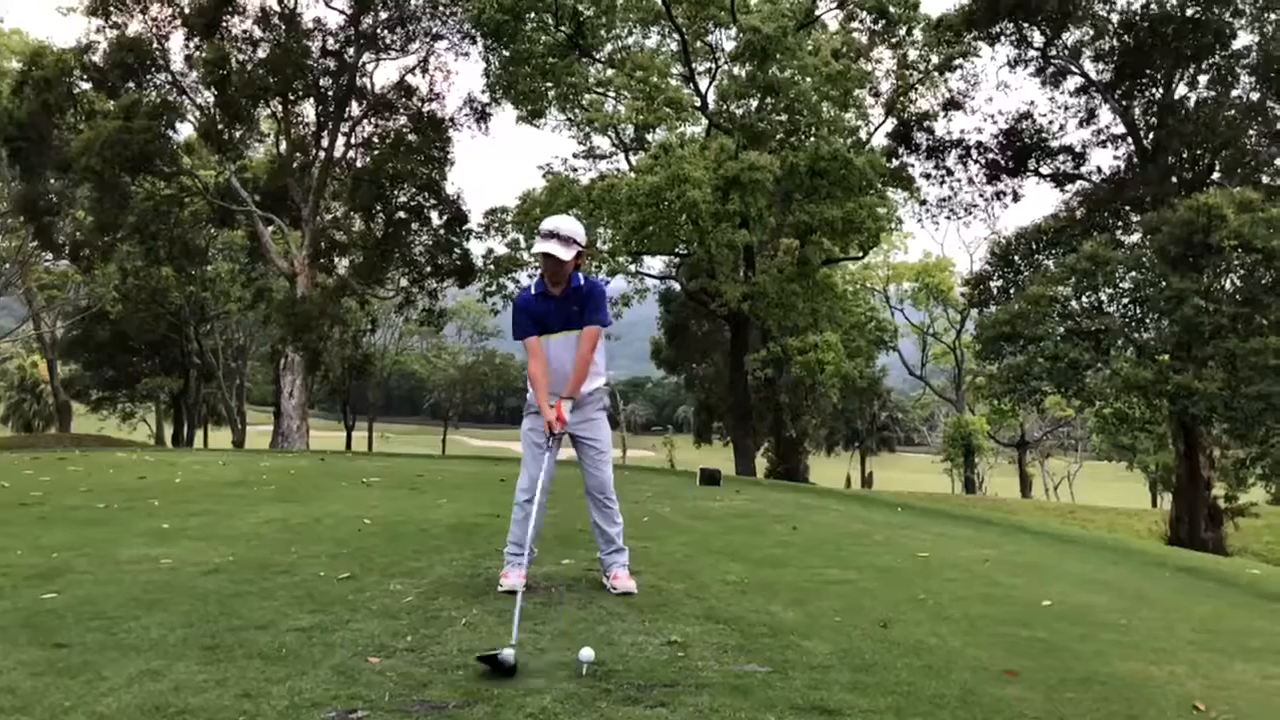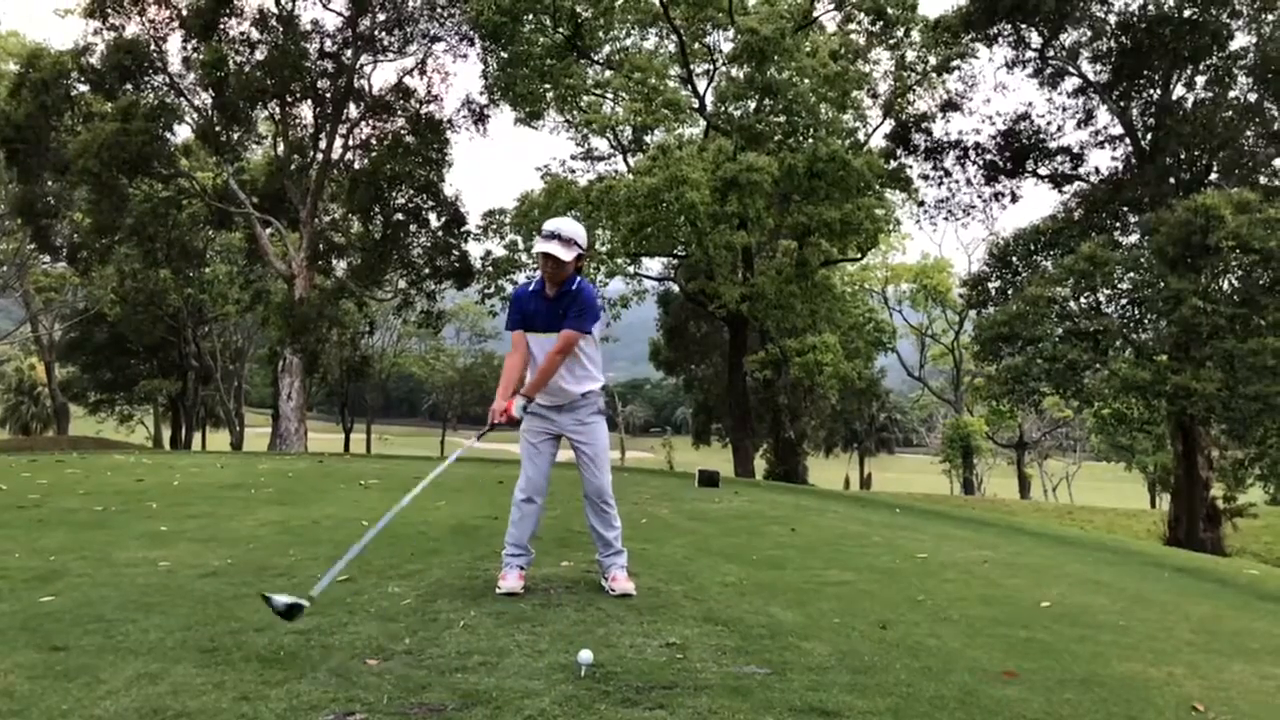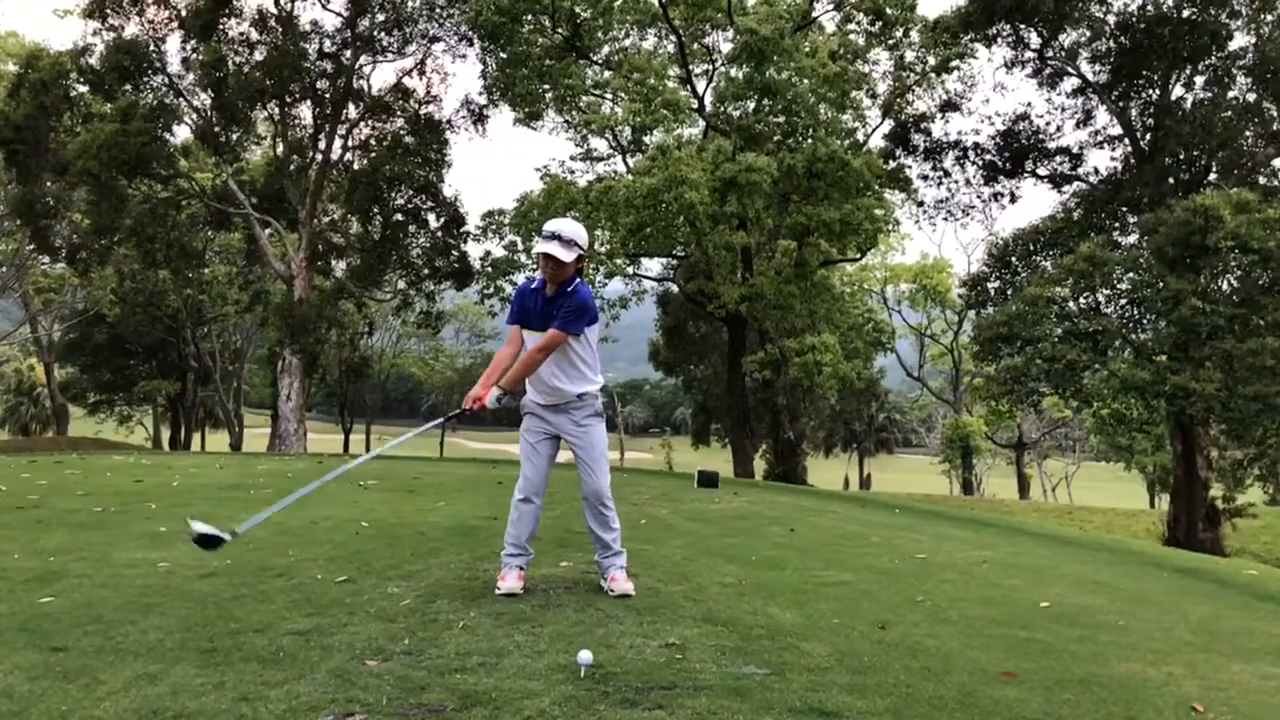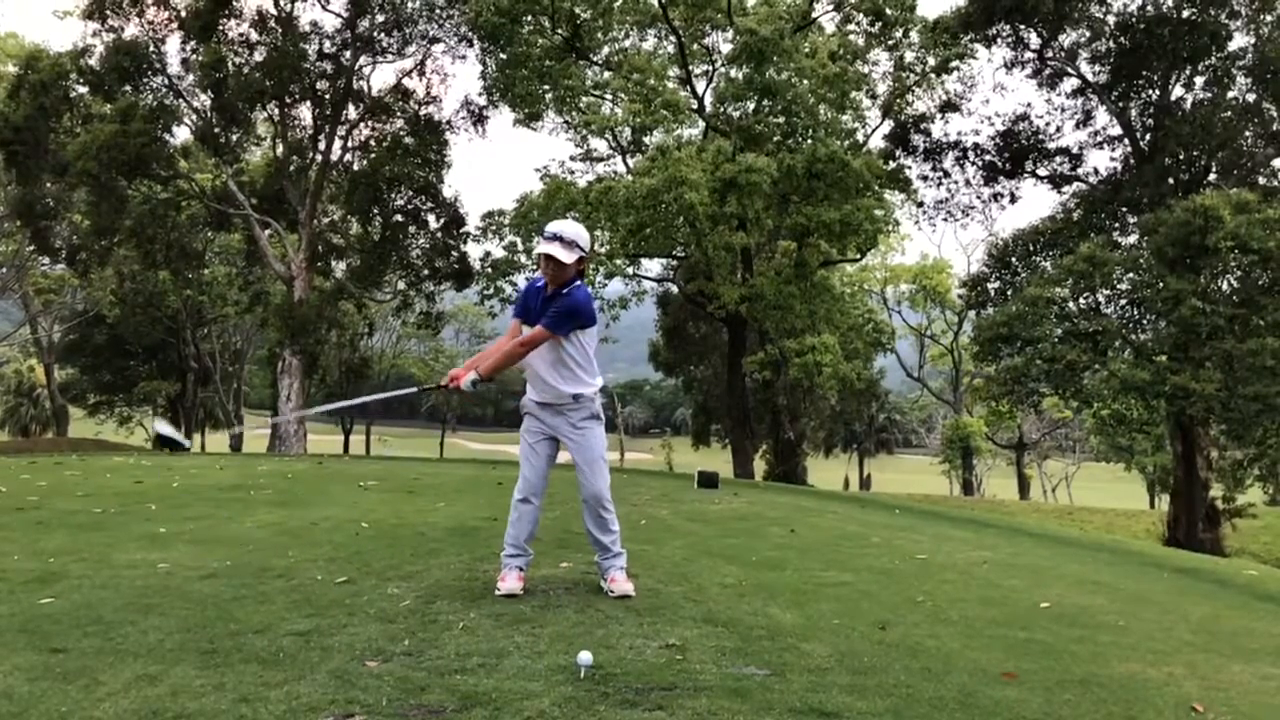
dt=0.4s
person 1, frame 1
left shoulder: (593, 291)
right shoulder: (526, 301)
left elbow: (585, 350)
right elbow: (535, 358)
left wrist: (568, 402)
right wrist: (546, 407)
left hip: (588, 402)
right hip: (542, 404)
left knee: (601, 486)
right knee: (530, 486)
left ankle: (615, 564)
right ankle: (515, 562)
person 1, frame 2
left shoulder: (584, 296)
right shoulder: (522, 296)
left elbow: (558, 353)
right elbow: (517, 353)
left wrist: (522, 398)
right wrist: (503, 397)
left hip: (584, 405)
right hip: (539, 406)
left knee: (599, 488)
right knee: (529, 487)
left ankle: (614, 566)
right ankle: (514, 564)
person 1, frame 3
left shoulder: (580, 299)
right shoulder: (525, 292)
left elbow: (541, 351)
right elbow: (512, 346)
left wrist: (499, 391)
right wrist: (482, 384)
left hip: (582, 407)
right hip: (539, 407)
left knee: (597, 489)
right knee: (528, 488)
left ankle: (613, 566)
right ankle: (514, 564)
person 1, frame 4
left shoulder: (577, 300)
right shoulder: (532, 289)
left elbow: (524, 346)
right elbow: (508, 338)
left wrist: (477, 376)
right wrist: (466, 366)
left hip: (580, 408)
right hip: (538, 407)
left knee: (596, 490)
right knee: (527, 489)
left ankle: (613, 567)
right ankle: (514, 565)
